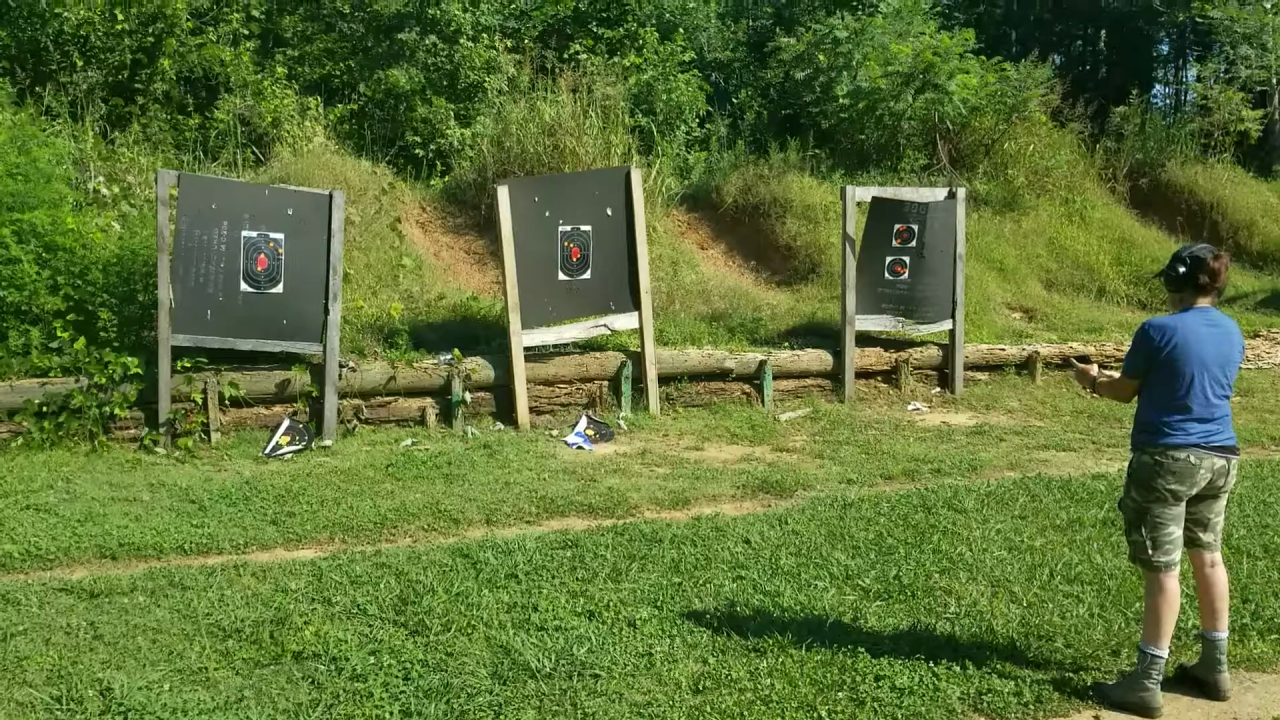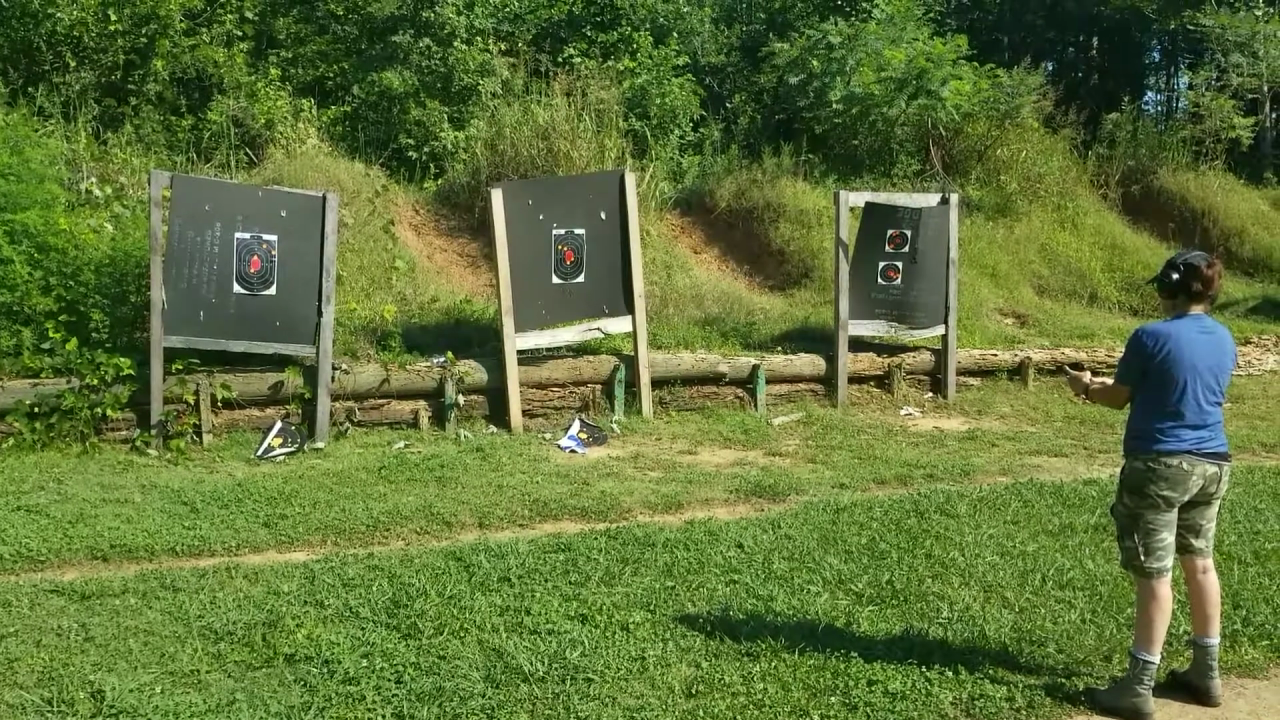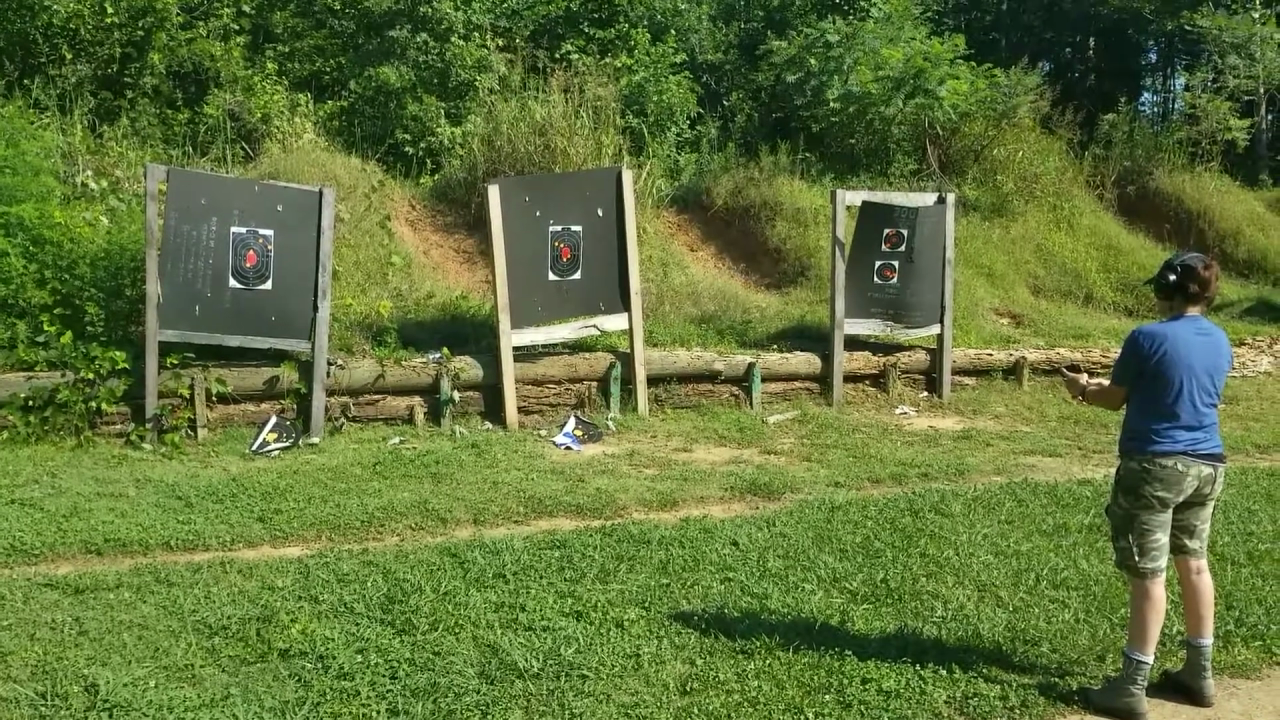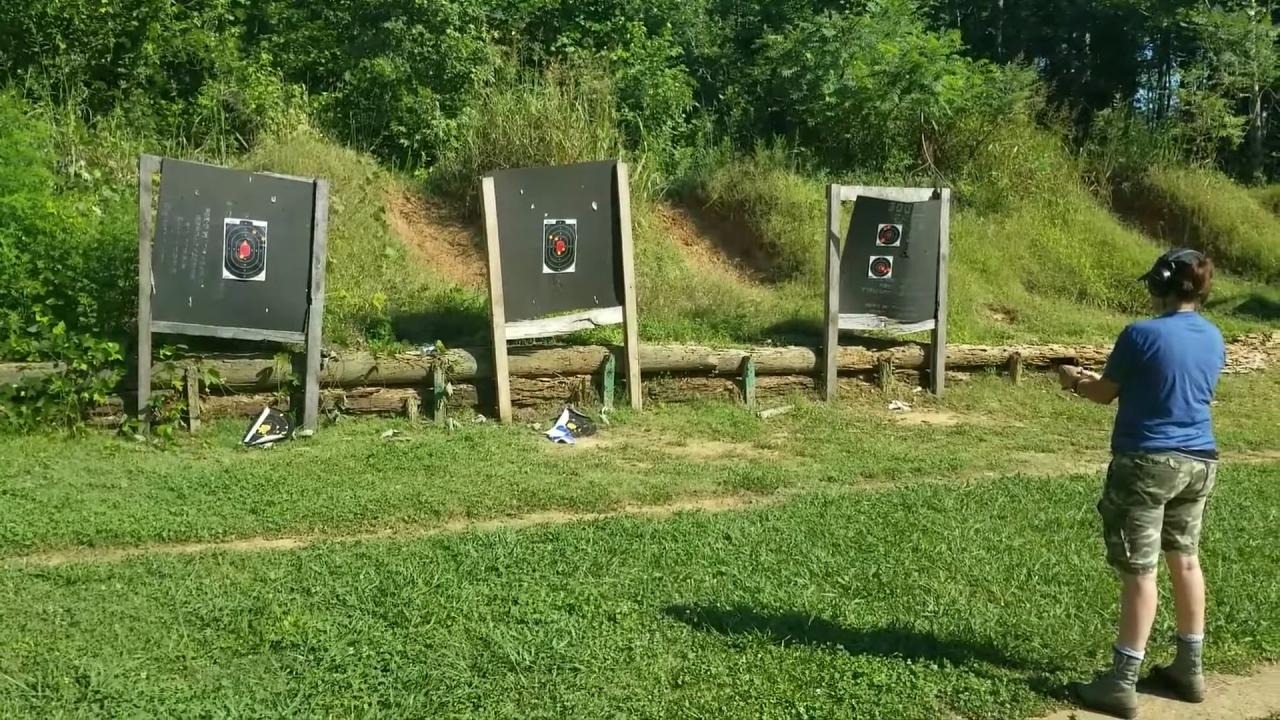
dt=0.7s
person 1, frame 1
left shoulder: (1159, 330)
right shoulder: (1232, 333)
left elbow: (1125, 392)
left wrist: (1094, 380)
right wrist: (1115, 376)
left hip: (1167, 459)
right hip: (1220, 457)
left knee: (1162, 569)
right knee: (1208, 556)
right ankle: (1214, 666)
person 1, frame 2
left shoulder: (1151, 337)
right shoulder: (1224, 340)
left elbow: (1118, 399)
left wrist: (1086, 387)
right wrist: (1109, 384)
left hip: (1159, 466)
right hip: (1211, 464)
left knee: (1154, 575)
right knee: (1199, 563)
right ankle: (1206, 673)
person 1, frame 3
left shoulder: (1148, 338)
right shoulder: (1220, 342)
left elbow: (1115, 400)
left wrist: (1083, 389)
right wrist: (1105, 385)
left hip: (1154, 467)
right hip: (1207, 465)
left knee: (1148, 575)
right knee: (1194, 564)
right ankle: (1199, 673)
person 1, frame 4
left shoulder: (1142, 334)
right shoulder: (1213, 338)
left elbow: (1106, 393)
left wrist: (1076, 382)
right wrist: (1096, 377)
left hip: (1147, 462)
right hip: (1199, 461)
left knee: (1139, 571)
right knee: (1184, 560)
right ankle: (1189, 669)
